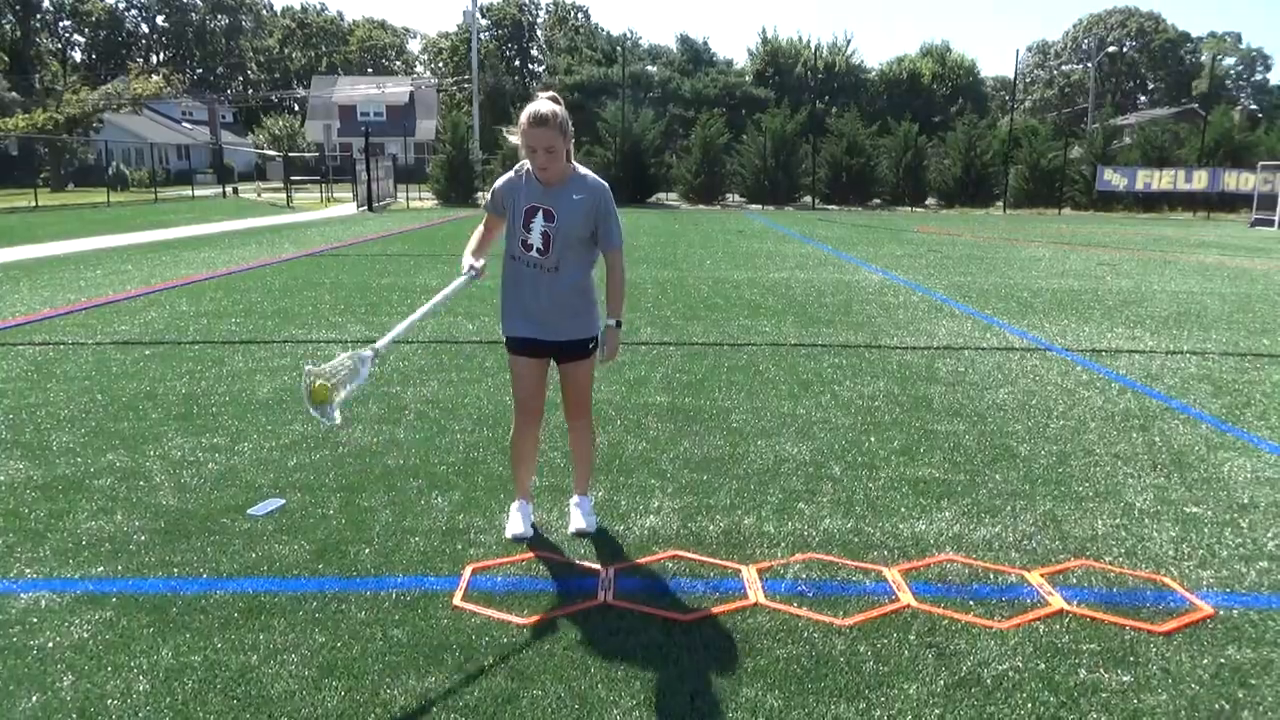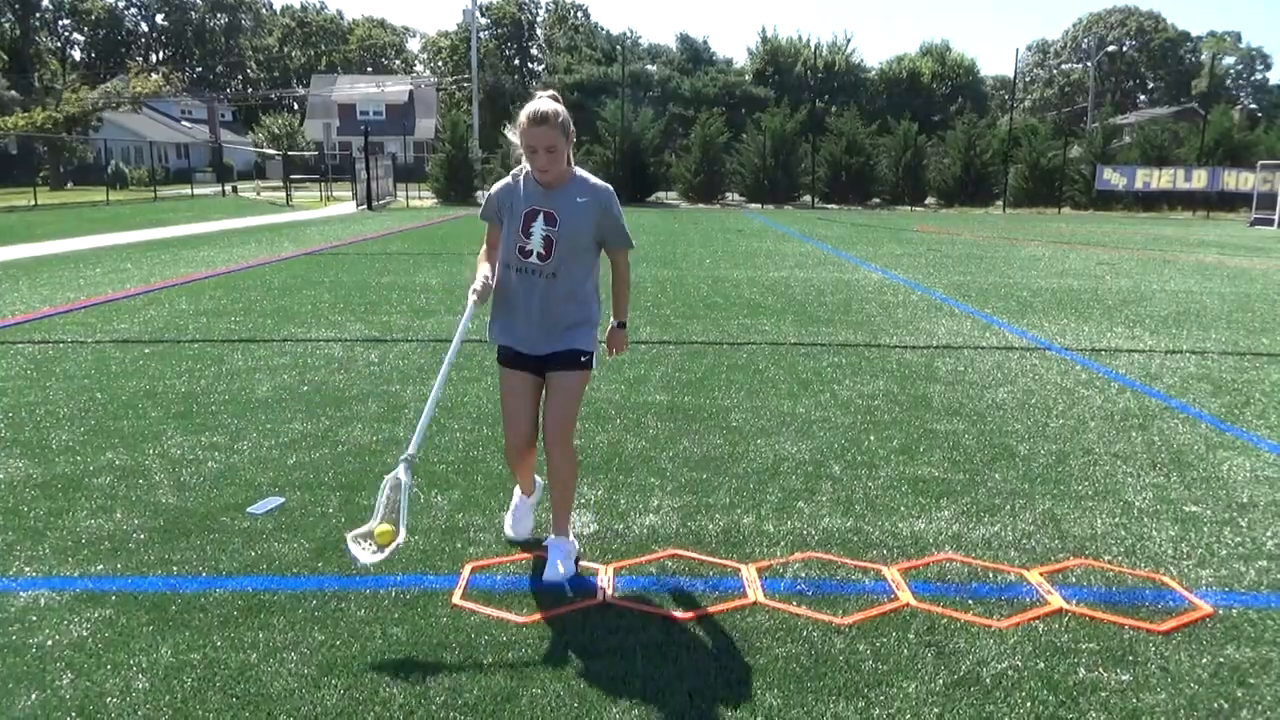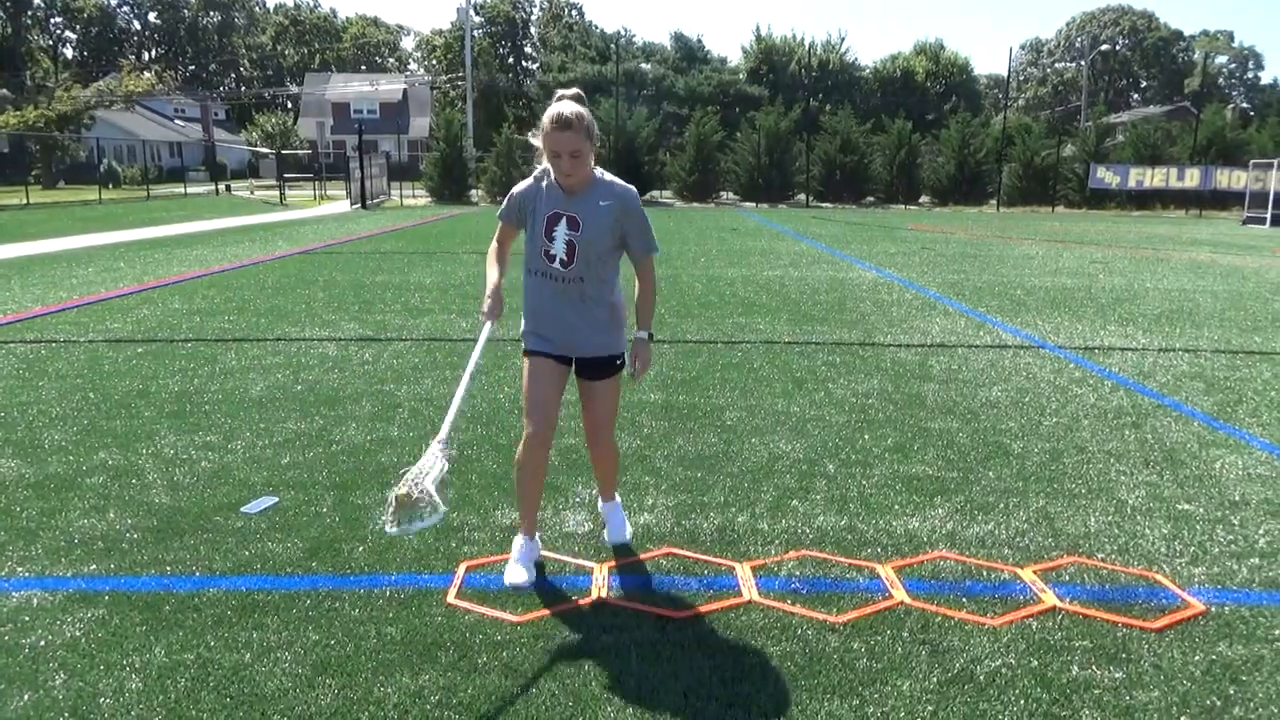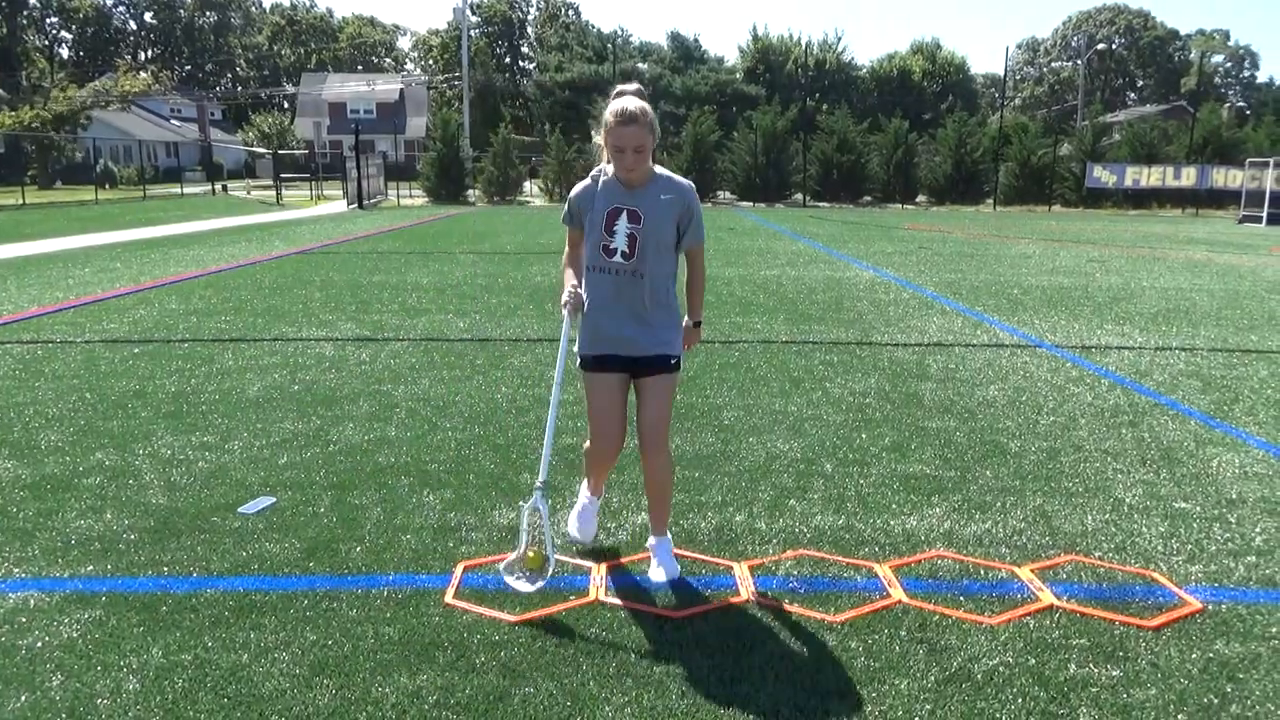
dt=0.4s
person 1, frame 1
left shoulder: (593, 192)
right shoulder: (509, 187)
left elbow: (613, 261)
right elbow: (488, 229)
left wrist: (613, 323)
right wrist: (472, 258)
left hip: (577, 324)
right hip: (524, 322)
left knee: (578, 415)
right knee: (526, 417)
left ankle: (580, 499)
right ankle: (522, 502)
person 1, frame 2
left shoulder: (597, 196)
right shoulder: (505, 193)
left elbow: (619, 263)
right elbow: (491, 249)
left wrist: (619, 323)
right wrist: (484, 277)
left hip: (573, 334)
right hip: (515, 332)
left knee: (557, 438)
right knee: (519, 439)
left ankle: (561, 537)
right ankle: (525, 490)
person 1, frame 3
left shoulder: (621, 199)
right shoulder: (526, 195)
left elbow: (645, 272)
right elbow: (500, 244)
left wrist: (644, 336)
right wrist: (493, 290)
left hip: (602, 338)
right hip: (544, 334)
left knee: (601, 439)
right knee: (536, 435)
left ankle: (610, 503)
right ankle: (526, 541)
person 1, frame 4
left shoulder: (679, 194)
right shoulder: (586, 194)
left elbow: (695, 260)
left wrist: (693, 320)
right wrist: (571, 285)
left hip: (659, 337)
right hip: (603, 336)
left knee: (656, 444)
right knee: (606, 441)
left ankle: (659, 539)
right ankle: (591, 488)
